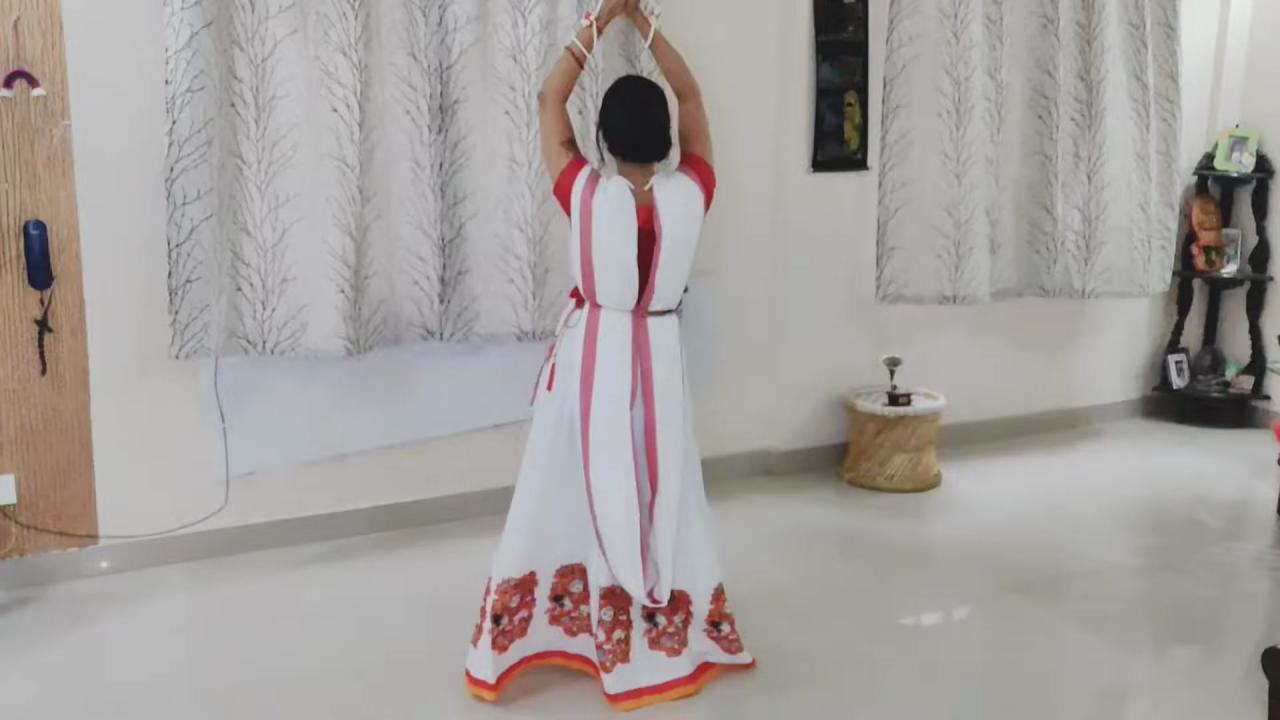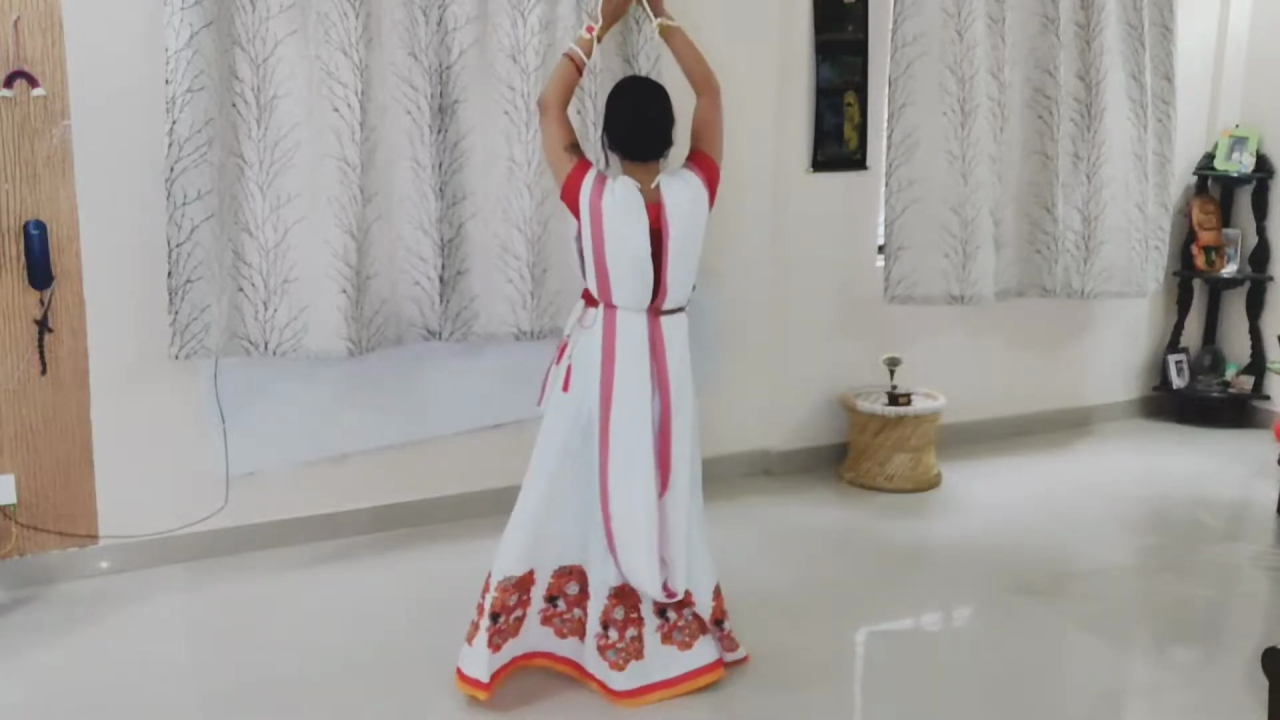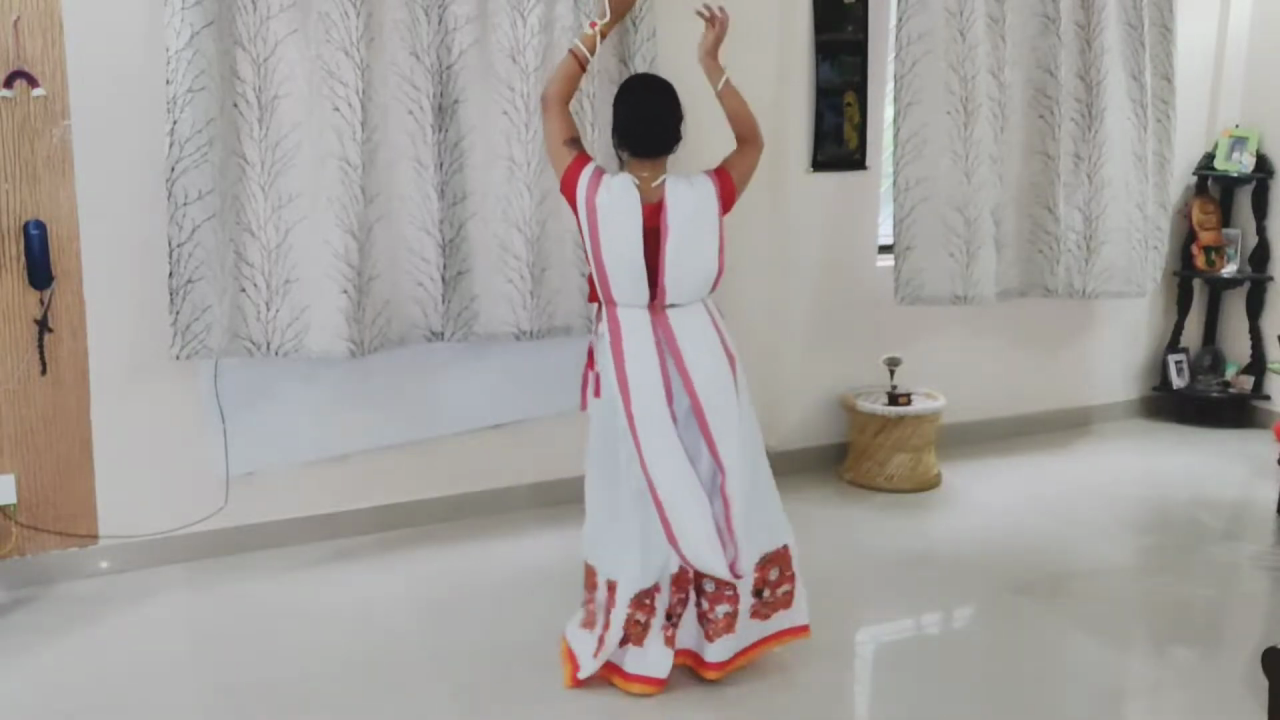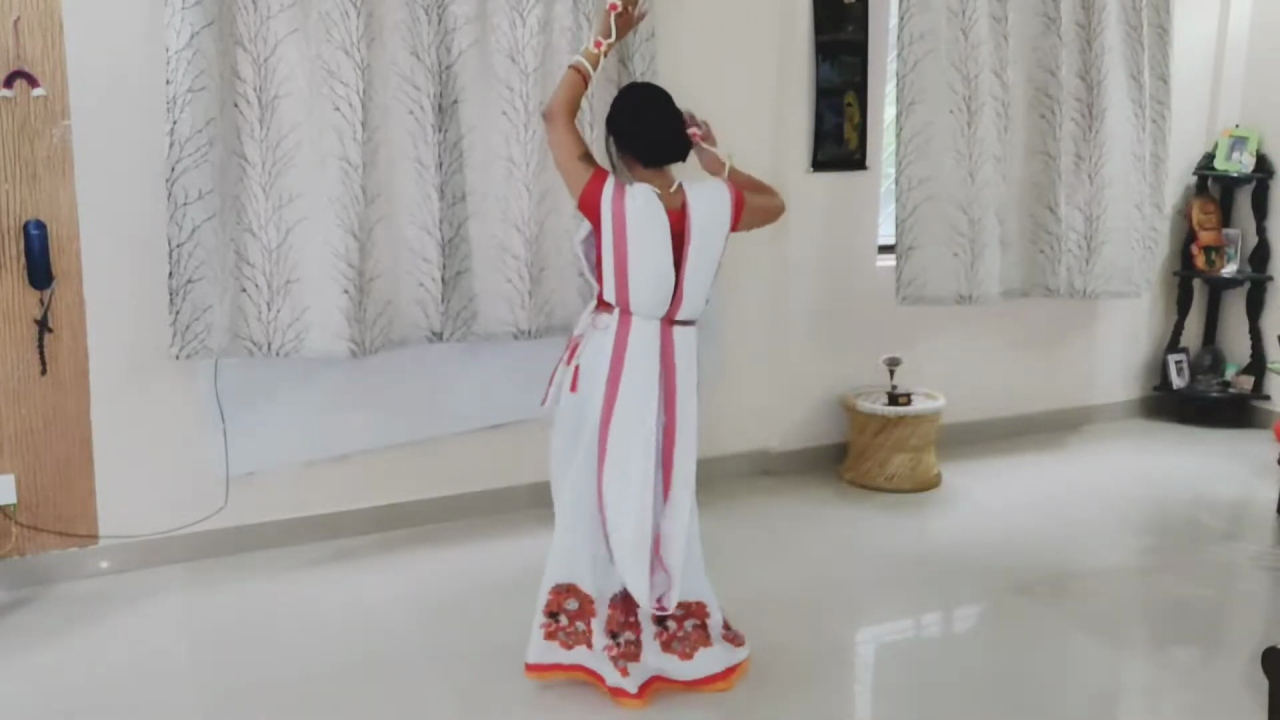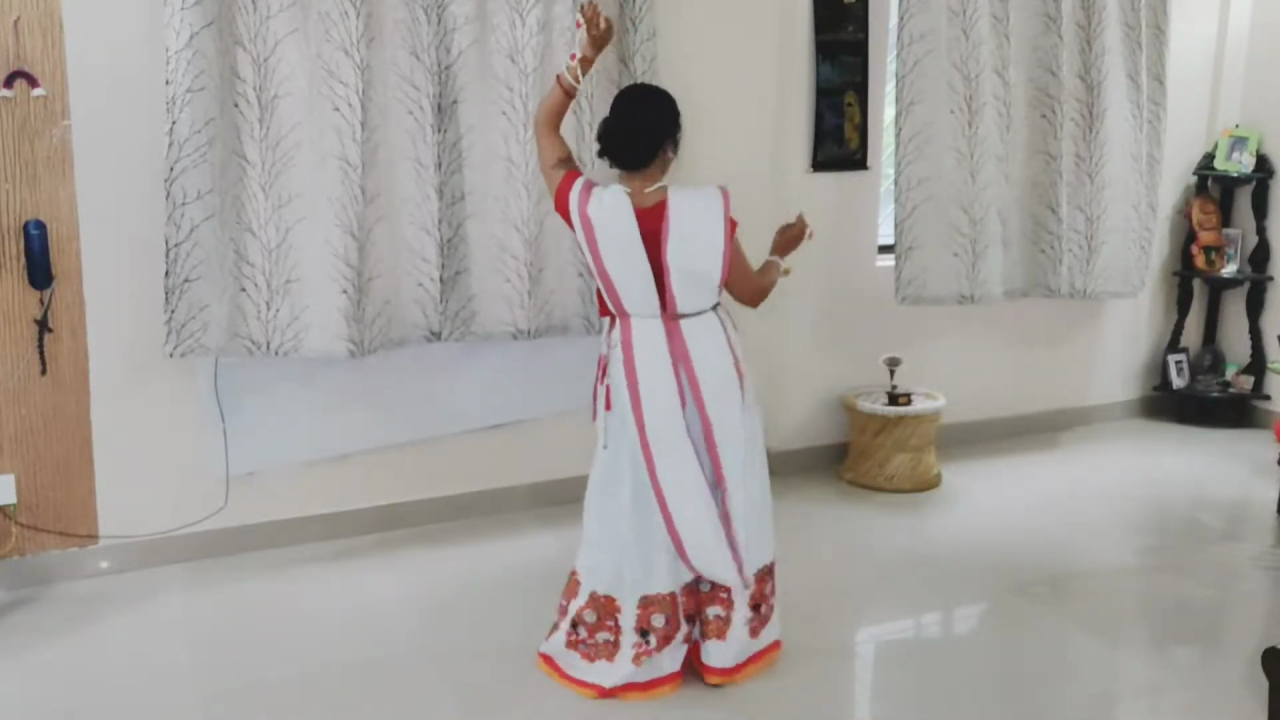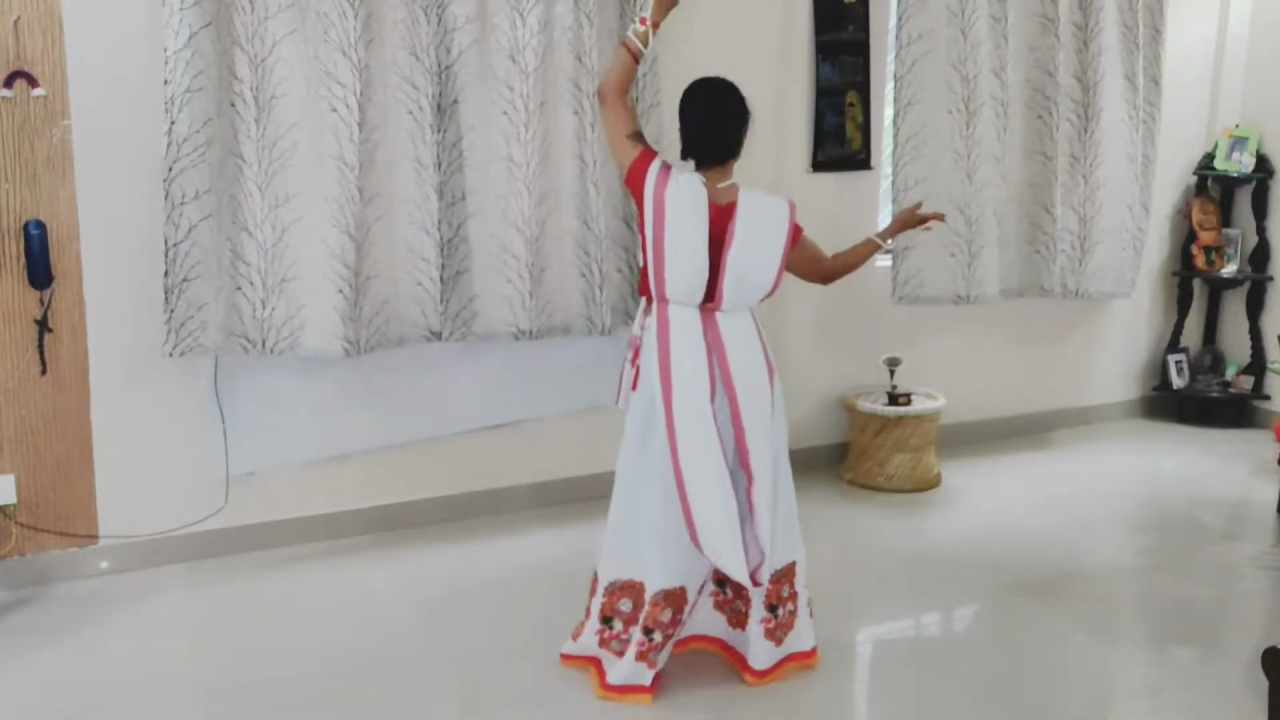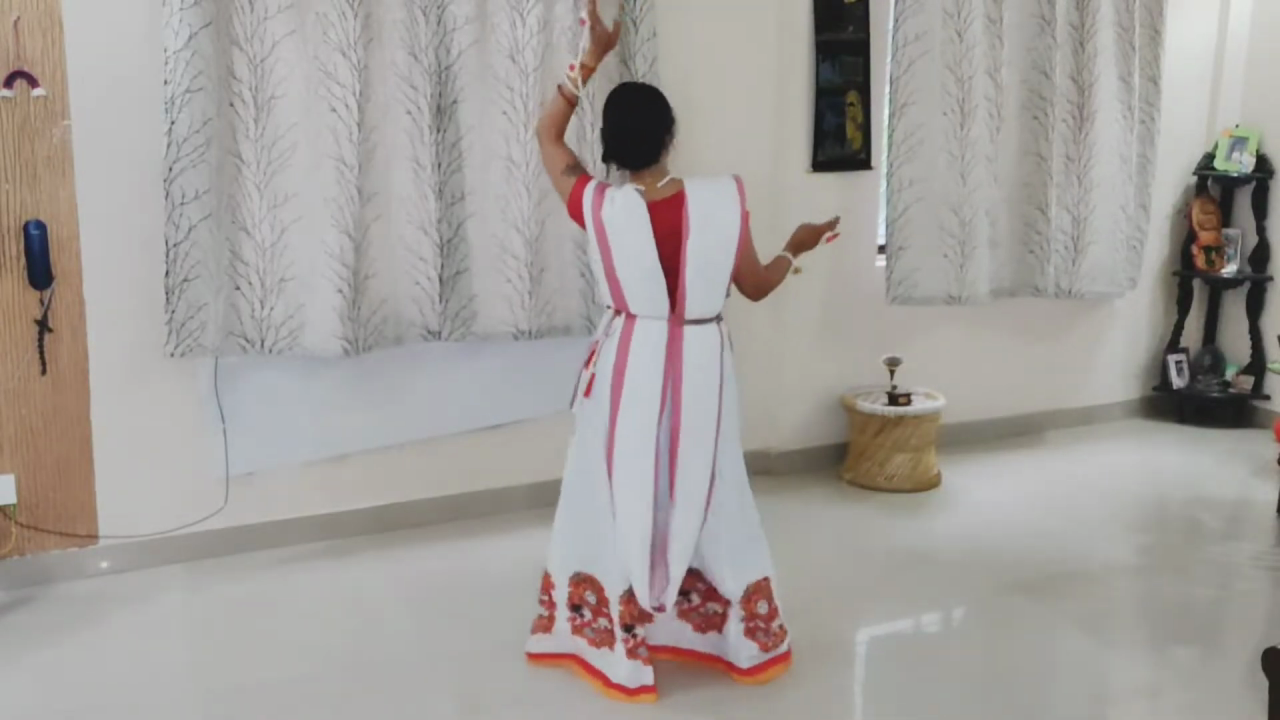
dt=0.7s
person 1, frame 1
left shoulder: (585, 194)
right shoulder: (690, 194)
left elbow: (551, 100)
right elbow: (691, 97)
left hip: (589, 358)
right hip: (656, 360)
left knee: (571, 501)
right knee: (660, 500)
left ankle: (509, 650)
right ankle: (667, 646)
person 1, frame 2
left shoulder: (593, 196)
right shoulder: (695, 192)
left elbow: (550, 105)
right elbow: (709, 92)
left hip: (600, 362)
right hip: (666, 360)
left knee: (569, 506)
right knee: (662, 504)
left ankle: (501, 650)
right ankle: (681, 644)
person 1, frame 3
left shoulder: (592, 192)
right shoulder: (703, 197)
left elbow: (553, 104)
right elbow: (752, 143)
right wrist: (714, 64)
left hip: (629, 360)
right hip: (700, 355)
left knee: (633, 506)
right knee: (723, 490)
left ankle: (635, 651)
right ankle: (720, 637)
person 1, frame 4
left shoulder: (610, 201)
right shoulder: (713, 205)
left elbow: (557, 116)
right elbow: (775, 204)
right wrist: (717, 161)
left hip: (608, 367)
right hip: (672, 369)
left knee: (597, 511)
right knee: (659, 511)
left ankle: (608, 653)
right ankle: (693, 647)
person 1, frame 5
left shoulder: (588, 207)
right shoulder: (706, 209)
left elbow: (545, 126)
right elbow: (751, 293)
right wrist: (780, 250)
left hip: (640, 369)
right hip: (709, 367)
left knee: (633, 504)
right knee: (721, 498)
left ankle: (622, 653)
right ankle: (726, 642)
person 1, frame 6
left shoulder: (656, 187)
right shoulder: (770, 217)
left elbow: (611, 97)
right elbow: (827, 271)
right wrist: (890, 231)
left hip: (668, 363)
right hip: (737, 362)
left knee: (659, 501)
right knee: (752, 497)
left ankle: (626, 654)
right ankle: (766, 644)
person 1, frame 7
left shoulder: (601, 207)
right shoulder: (718, 201)
left elbow: (547, 135)
right elbow: (755, 287)
left wrist: (590, 58)
right wrist: (795, 247)
left hip: (627, 366)
right hip: (697, 368)
left knee: (612, 503)
right knee: (705, 501)
left ankle: (617, 655)
right ankle: (751, 645)
